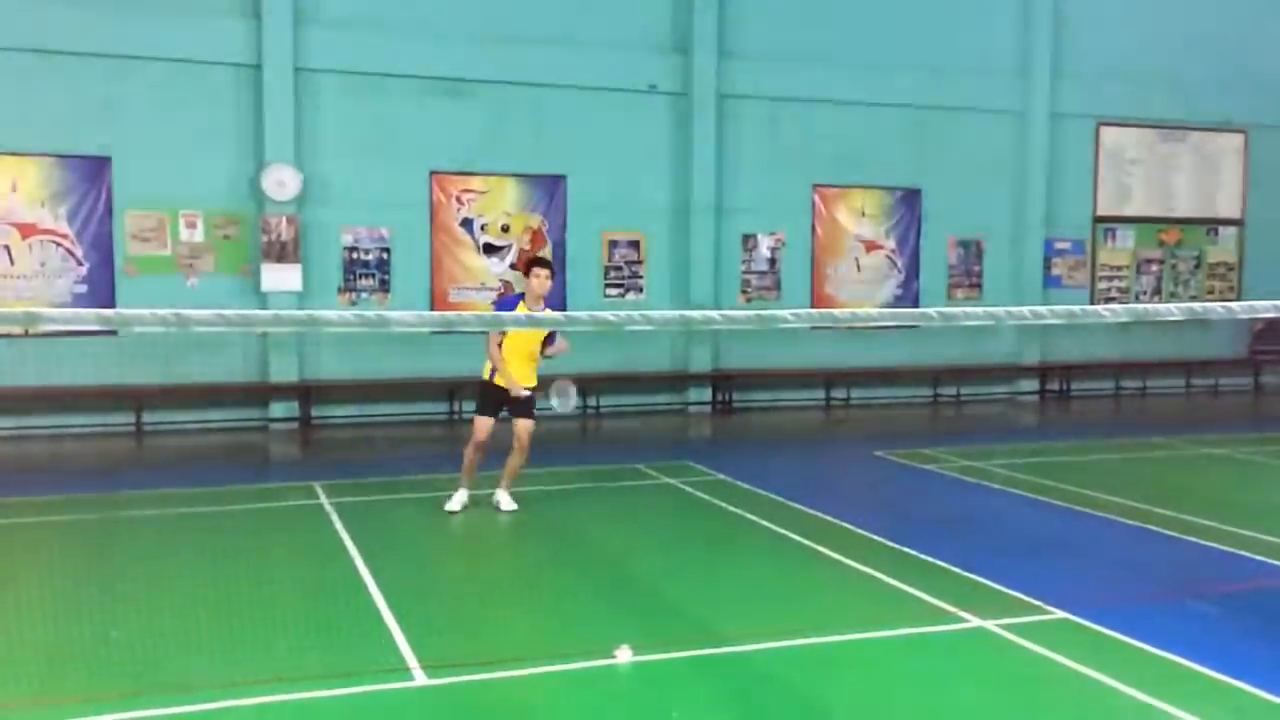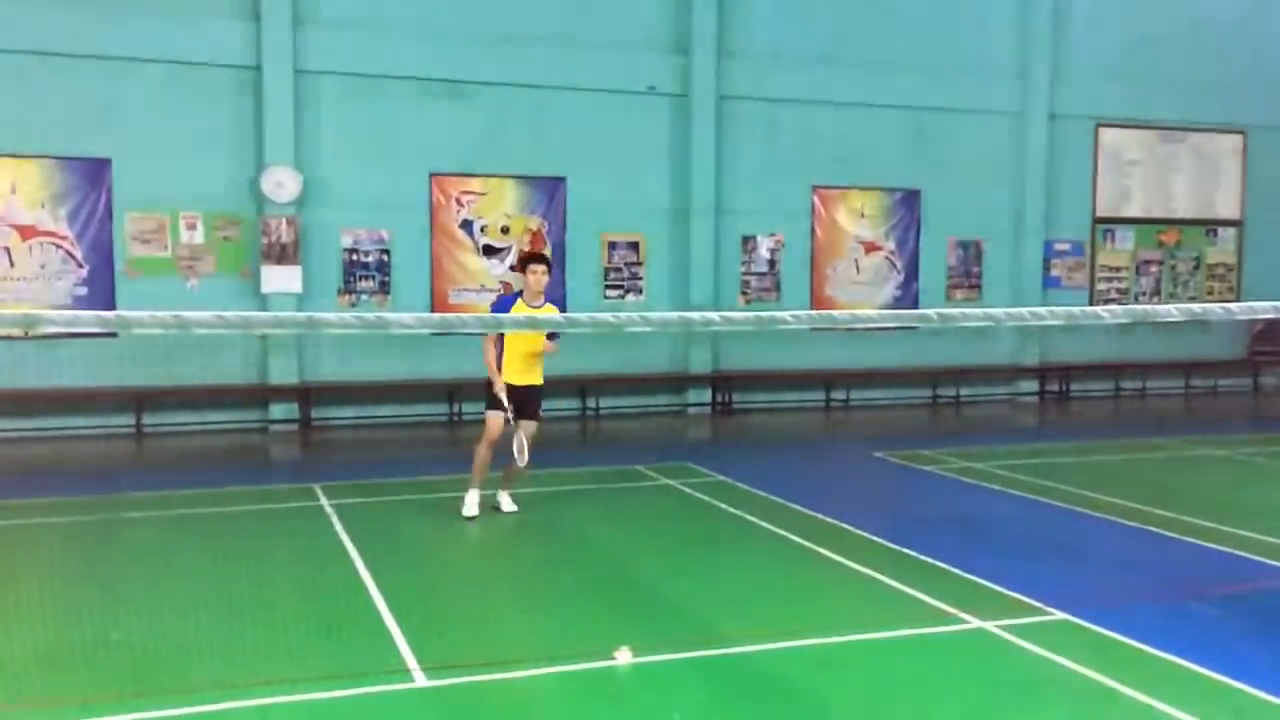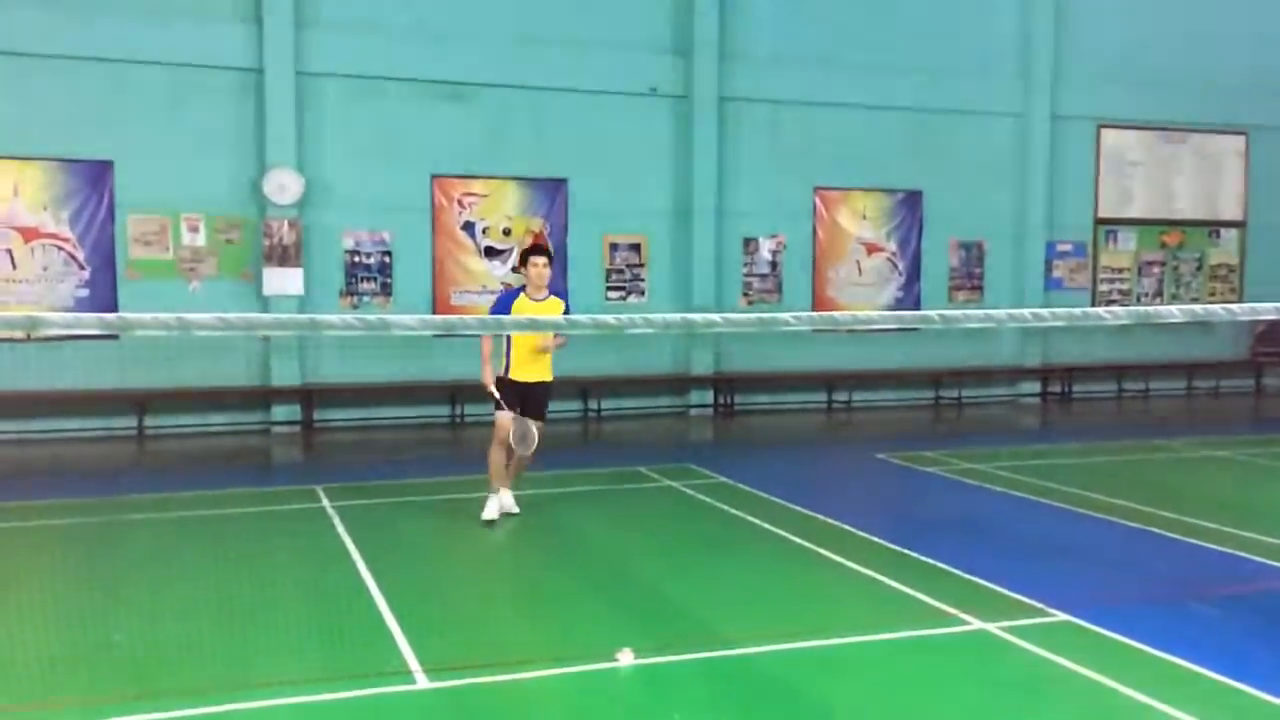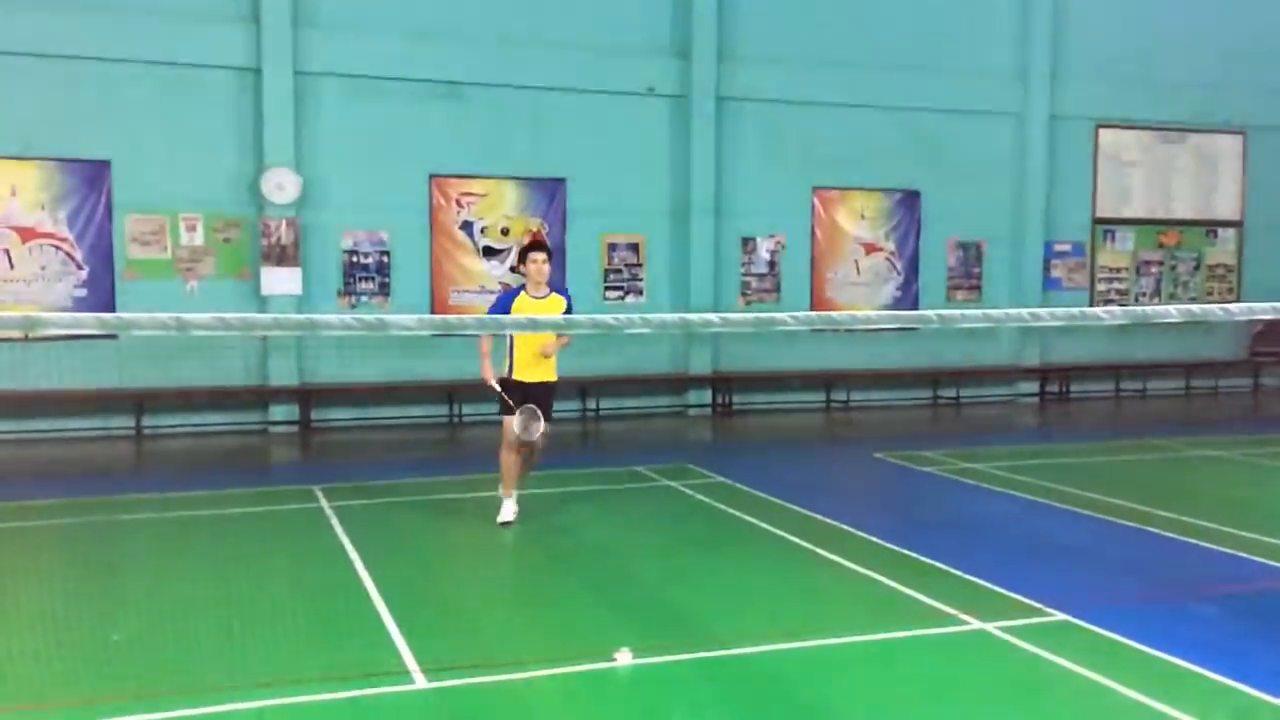
dt=0.1s
person 1, frame 1
right shoulder: (507, 305)
right elbow: (493, 344)
left wrist: (556, 348)
right wrist: (508, 378)
left hip: (526, 385)
right hip: (495, 381)
left knee: (522, 442)
right knee: (479, 439)
left ankle: (502, 491)
right ankle: (462, 490)
person 1, frame 2
left shoulder: (553, 311)
right shoulder: (505, 303)
right elbow: (489, 342)
left wrist: (549, 346)
right wrist: (495, 378)
left hip: (532, 384)
right hip: (502, 381)
left knee: (524, 441)
right knee: (491, 435)
left ankle: (503, 493)
right ankle: (474, 492)
person 1, frame 3
left shoulder: (560, 303)
right shoulder: (509, 299)
left elbow: (562, 336)
right elbow: (488, 331)
left wrist: (553, 343)
right wrist: (487, 366)
left hip: (541, 380)
right hip: (510, 377)
right knee: (502, 436)
left ankle: (506, 490)
right ankle: (495, 497)
person 1, frame 4
left shoulder: (562, 300)
right shoulder: (509, 298)
left elbow: (566, 335)
right elbow: (487, 330)
left wrist: (556, 345)
right wrist: (485, 362)
left hip: (545, 381)
right hip: (514, 379)
left knee: (535, 443)
right knee: (510, 439)
left ankle: (509, 486)
right ankle: (508, 500)
